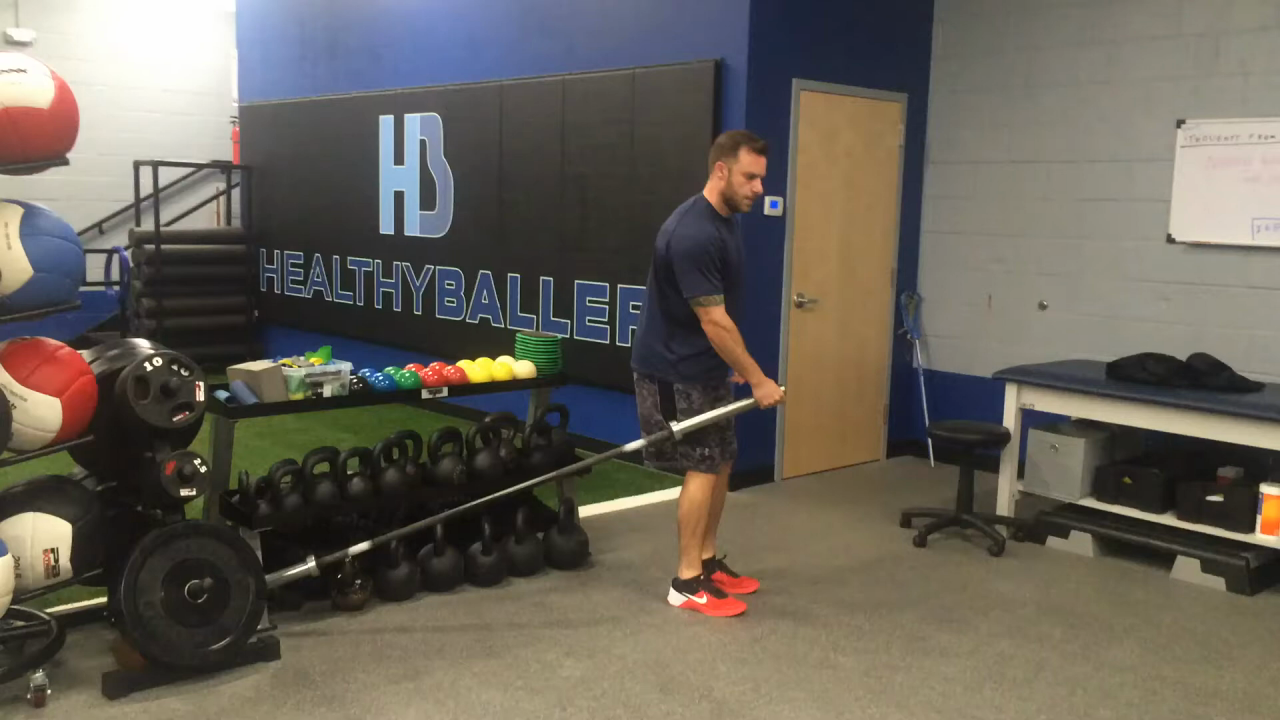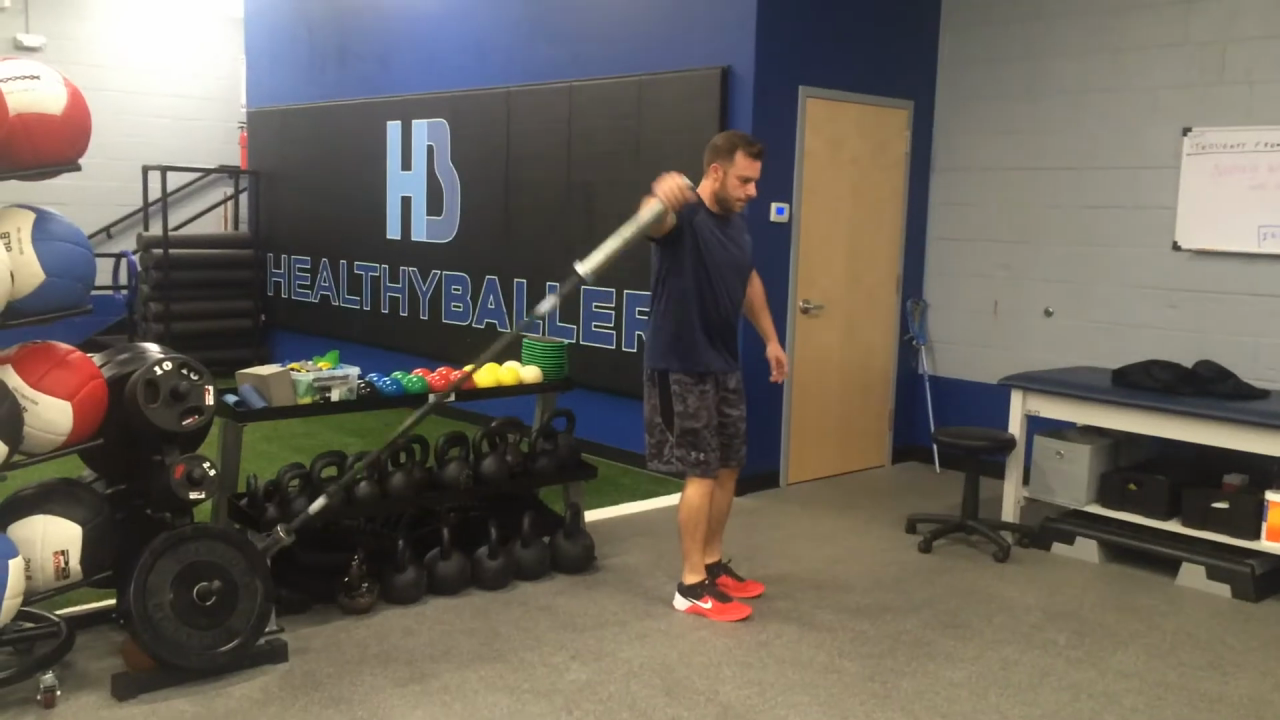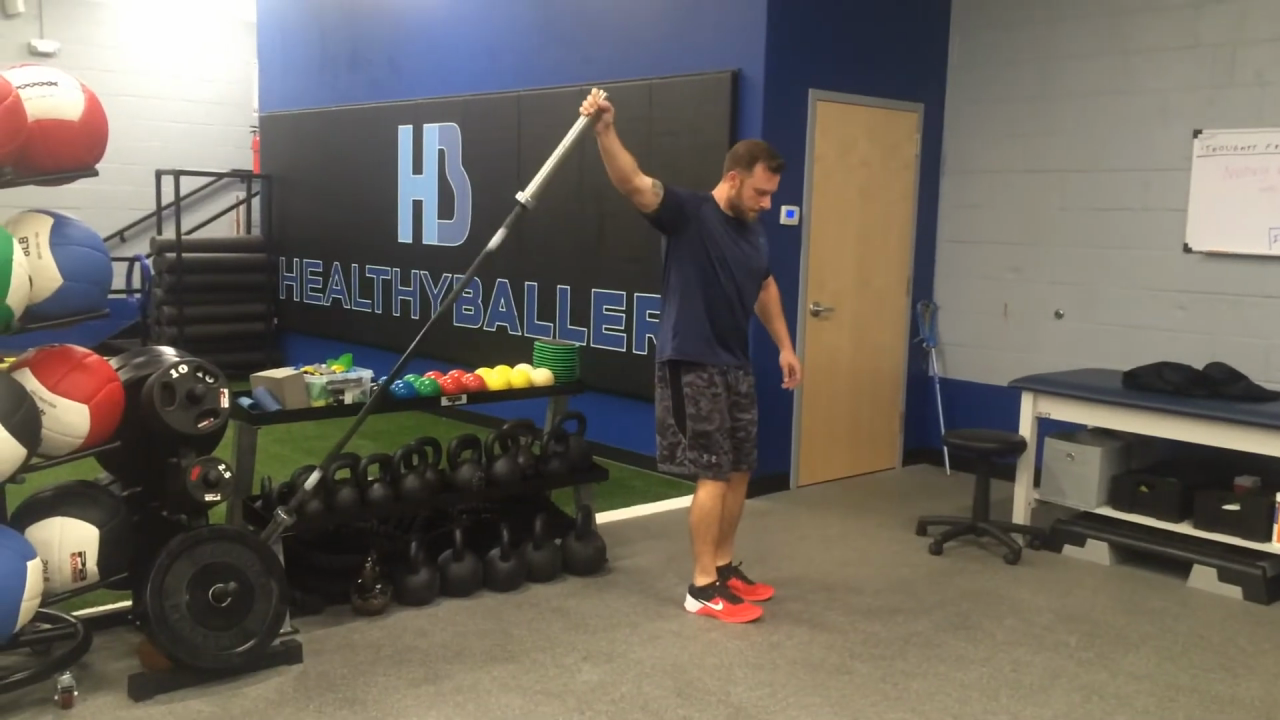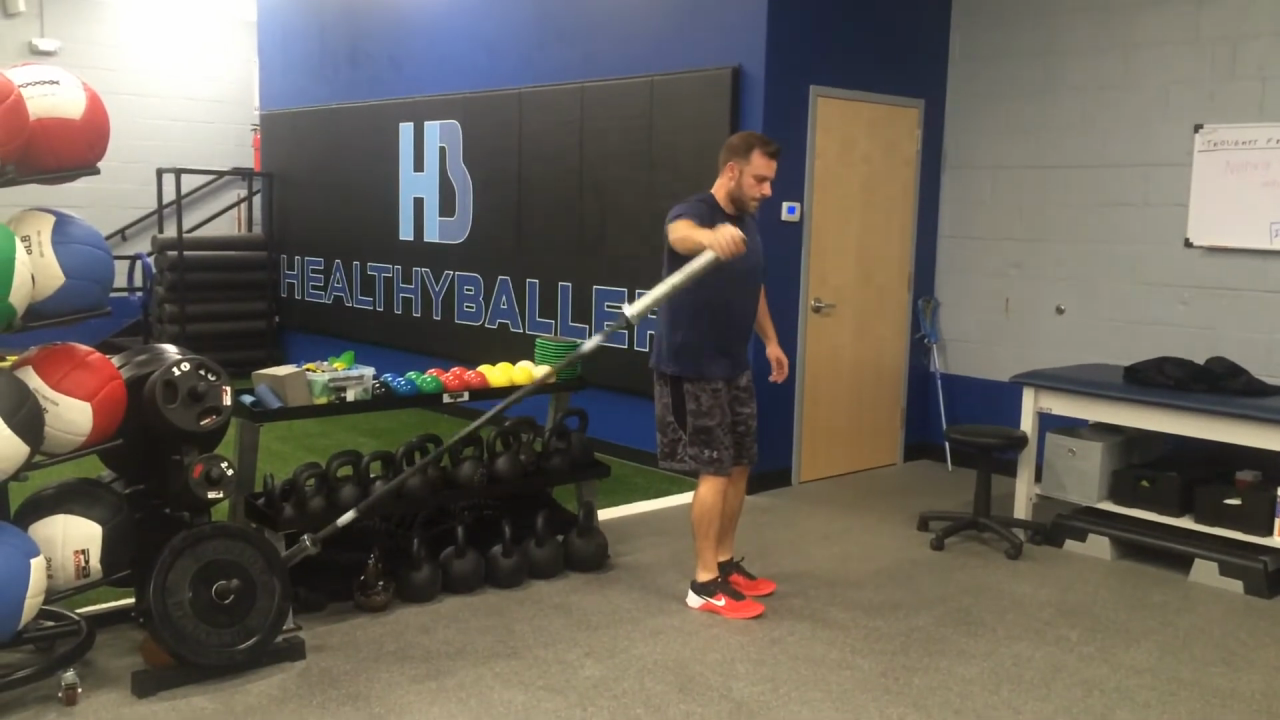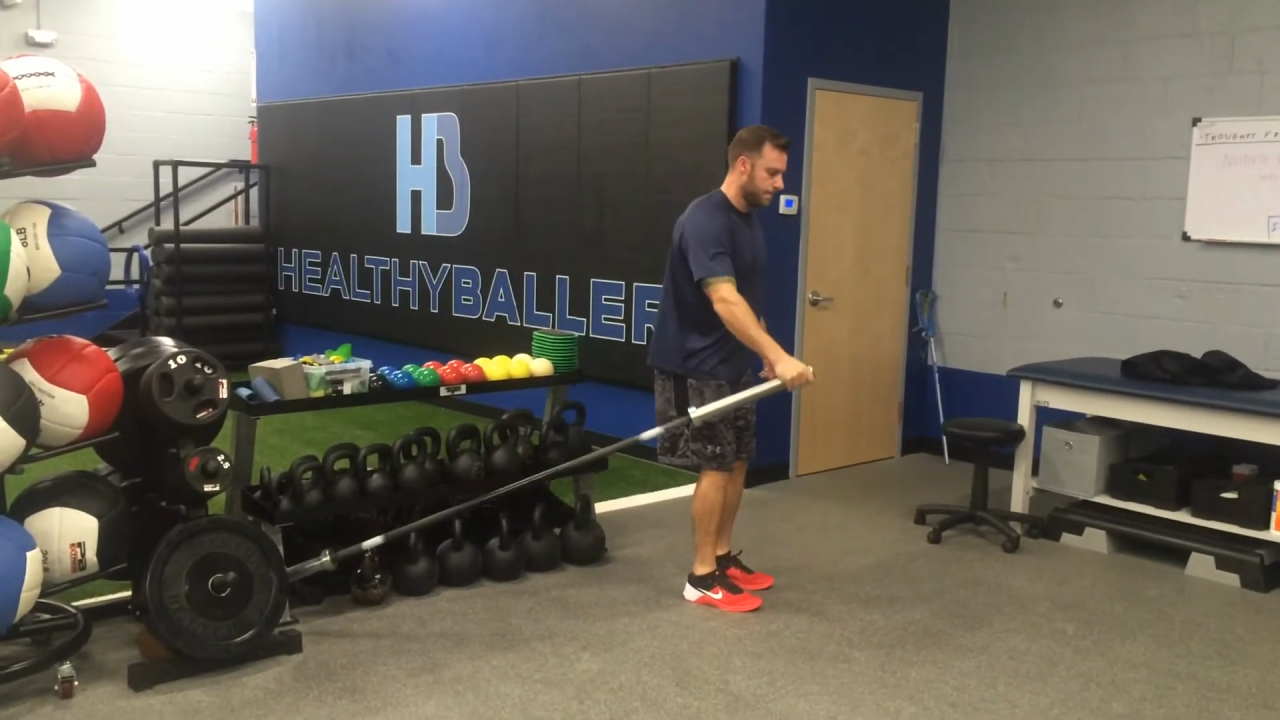
dt=0.7s
person 1, frame 1
left shoulder: (725, 219)
right shoulder: (693, 233)
right elbow: (713, 320)
left wrist: (736, 364)
right wrist: (757, 380)
left hip: (705, 364)
right hip: (673, 368)
left knee: (720, 464)
right knee: (702, 467)
left ankle: (708, 561)
right ankle: (688, 581)
person 1, frame 2
left shoulder: (734, 224)
right shoulder: (685, 216)
left elbow: (748, 282)
right elbow: (654, 221)
left wrist: (771, 340)
right wrist: (663, 197)
left hip: (723, 366)
right hip: (681, 369)
left knee: (727, 468)
right knee: (702, 472)
left ankle: (713, 565)
right ankle: (692, 585)
person 1, frame 3
left shoulder: (753, 231)
right shoulder: (688, 212)
left elbow: (764, 288)
right elbow: (632, 184)
left wrist: (785, 346)
right wrist: (603, 129)
left hip: (736, 367)
right hip: (692, 366)
left knee: (739, 471)
right knee: (713, 475)
left ankle: (723, 567)
right ankle: (702, 587)
person 1, frame 4
left shoulder: (746, 223)
right shoulder: (699, 214)
right elbow: (679, 233)
left wrist: (770, 341)
right wrist: (709, 237)
left hip: (733, 366)
right hip: (693, 369)
left knee: (738, 467)
right knee: (714, 470)
left ankle: (725, 563)
right ankle: (705, 583)
person 1, frame 5
left shoulder: (747, 218)
right shoulder: (706, 220)
right elbow: (724, 299)
left wrist: (762, 352)
right wrist: (778, 356)
left hip: (732, 364)
right hip: (697, 366)
left knee: (737, 463)
right knee: (716, 466)
left ankle: (723, 557)
right ankle: (702, 576)
